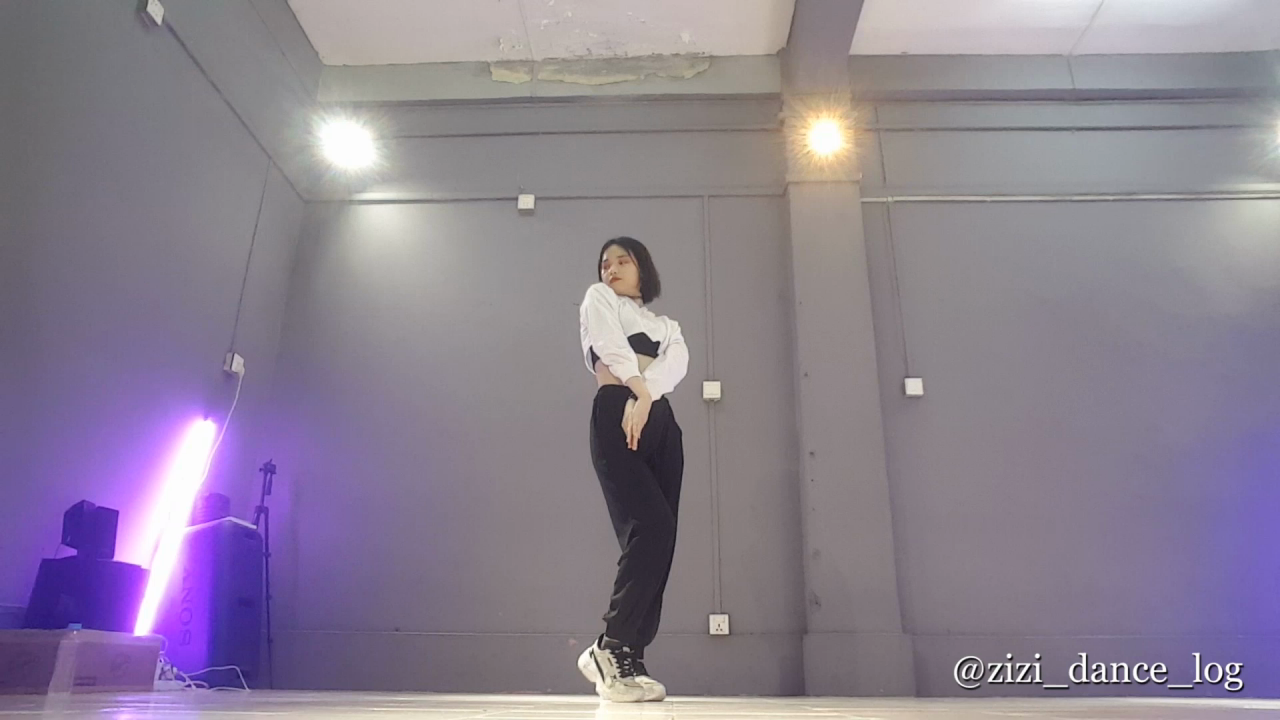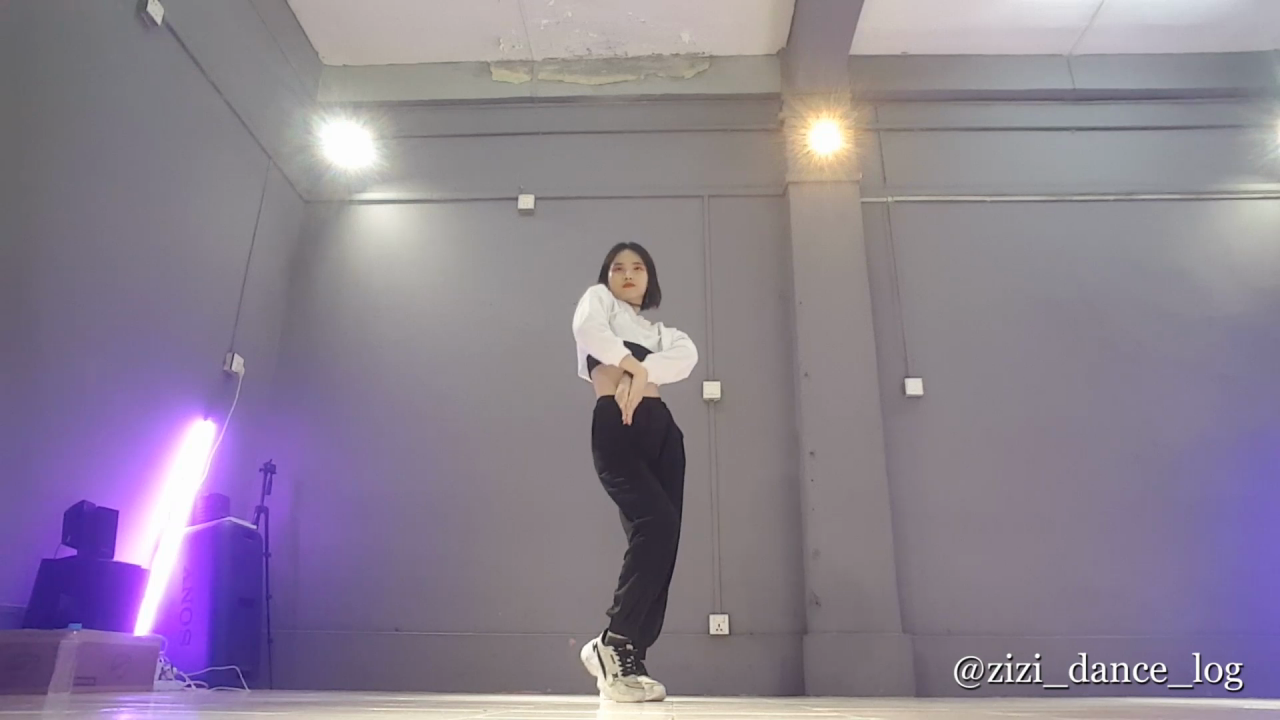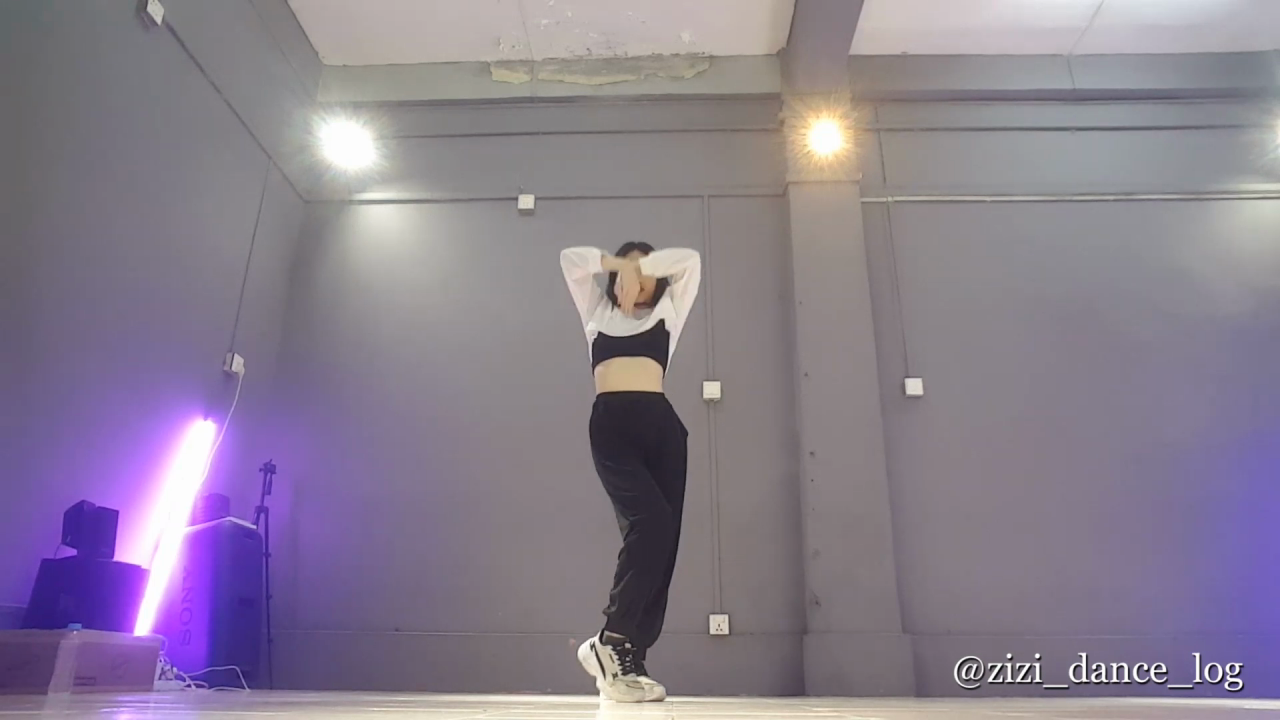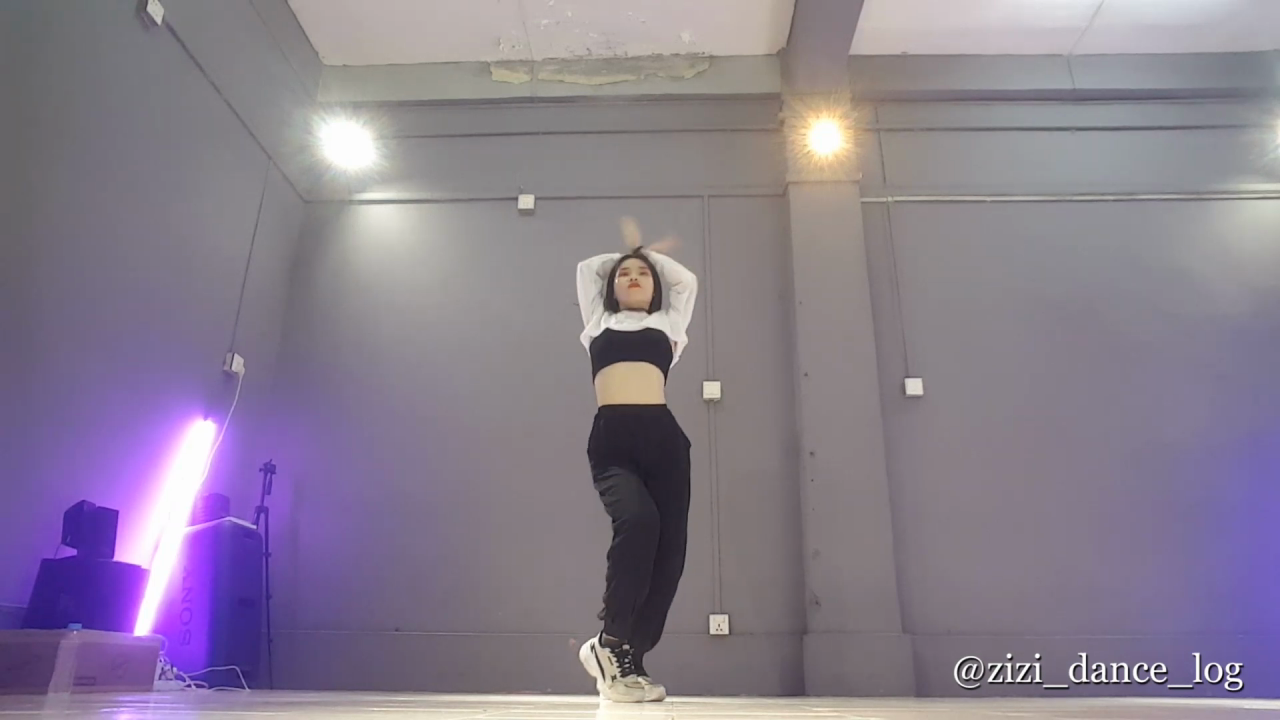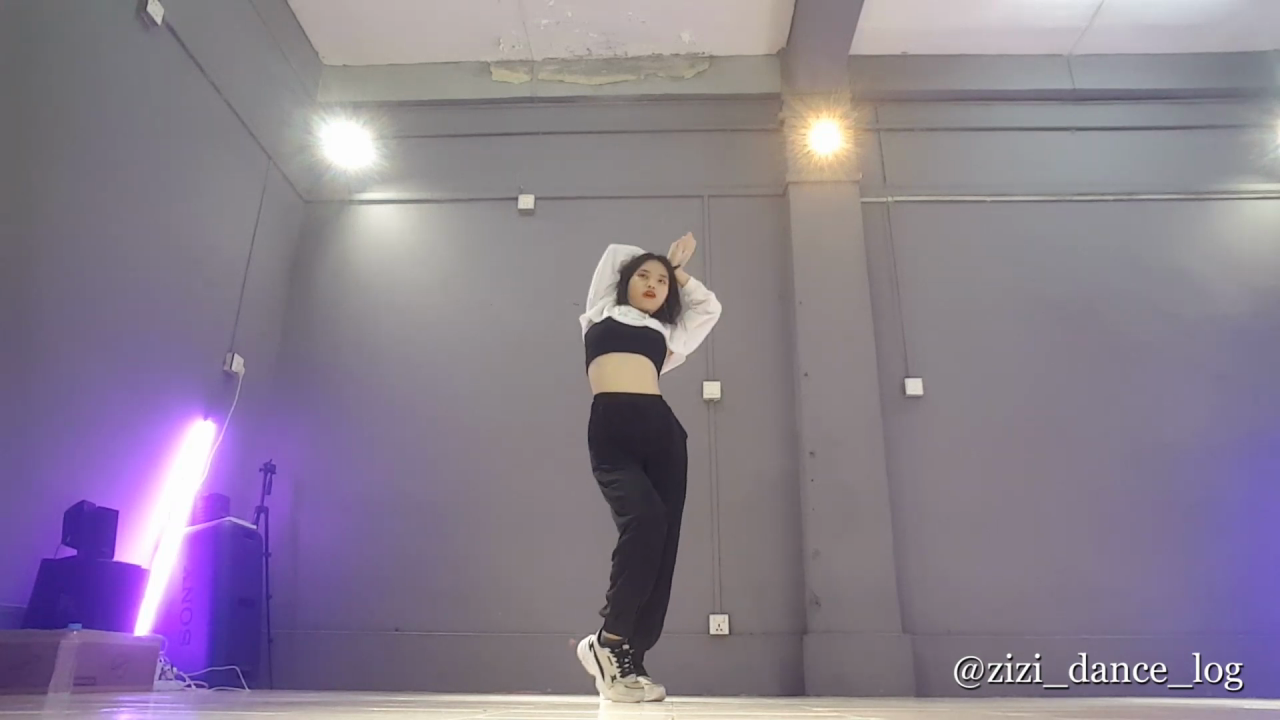
dt=1s
person 1, frame 1
left shoulder: (665, 324)
right shoulder: (599, 299)
left elbow: (676, 362)
right elbow: (611, 344)
left wrist: (645, 398)
right wrist: (637, 386)
left hip: (661, 421)
right hip: (616, 415)
left knee: (661, 535)
right knee: (650, 527)
left ankle: (627, 659)
right ankle: (611, 647)
person 1, frame 2
left shoulder: (659, 330)
right shoulder: (600, 301)
left elbow: (687, 355)
right elbow: (587, 329)
left wrist: (643, 371)
right wrist: (628, 361)
left hip: (661, 428)
right hip: (615, 426)
left knee: (662, 537)
right knee: (657, 525)
left ankle: (630, 658)
right ankle: (613, 642)
person 1, frame 3
left shoulder: (667, 314)
right shoulder: (599, 312)
left elbow: (690, 262)
right elbow: (571, 261)
left wrist: (643, 261)
right wrist: (615, 260)
left hip: (661, 425)
right hip: (612, 426)
left knee: (664, 536)
right knee: (650, 523)
left ankle: (631, 658)
right ankle: (611, 641)
person 1, frame 4
left shoulder: (666, 325)
right shoulder: (598, 322)
left elbow: (687, 282)
right elbow: (586, 269)
left wrist: (647, 253)
right wrist: (627, 255)
left hip: (663, 437)
right hip: (612, 440)
left knee: (670, 547)
right knee: (637, 522)
left ankle: (627, 657)
right ankle: (611, 644)
person 1, frame 5
left shoulder: (667, 333)
right shoulder: (602, 311)
left elbow: (710, 308)
right elbow: (613, 252)
left wrist: (676, 268)
right wrist: (650, 260)
left hip: (661, 431)
right hip: (611, 433)
left knee: (662, 540)
right knee: (645, 521)
left ankle: (630, 659)
right ankle: (609, 642)
